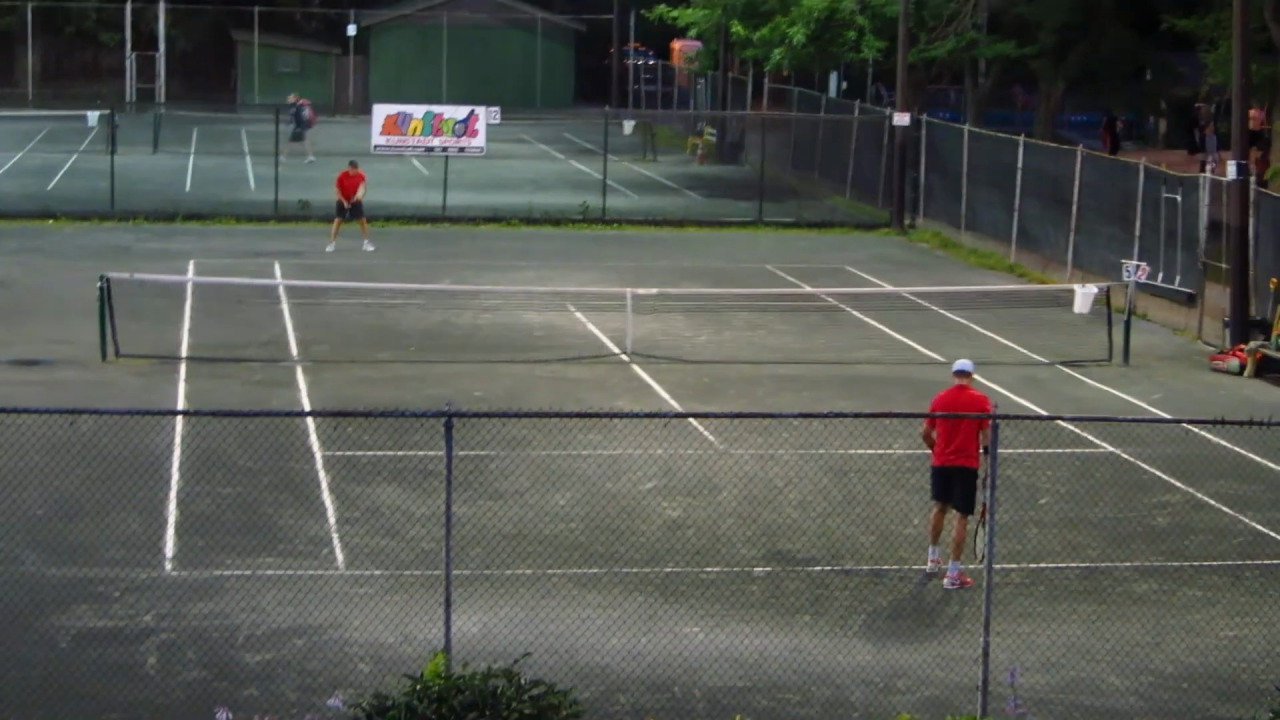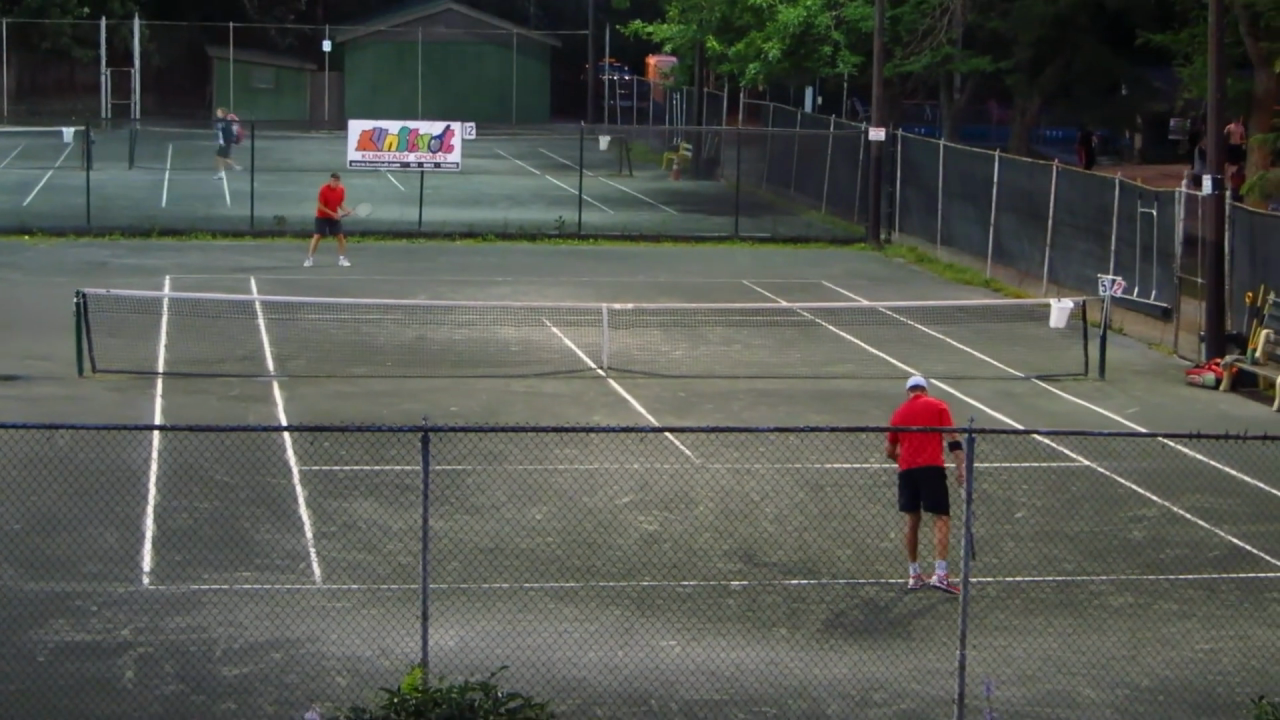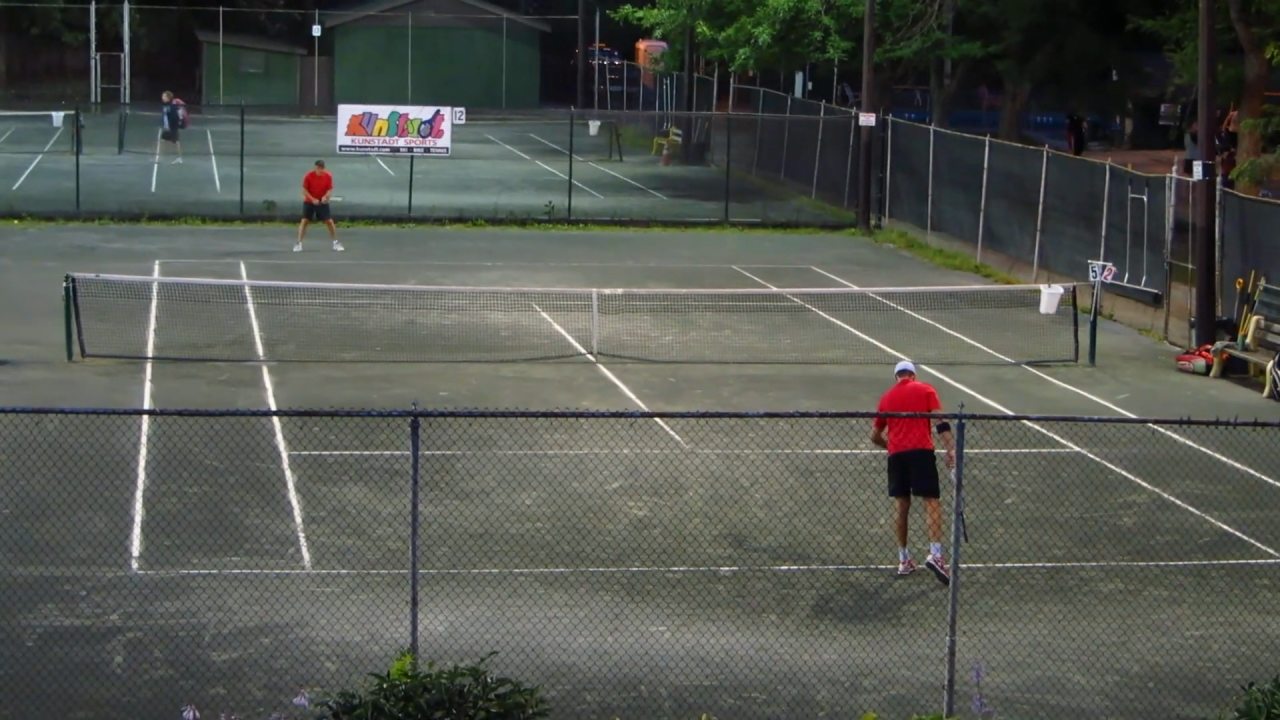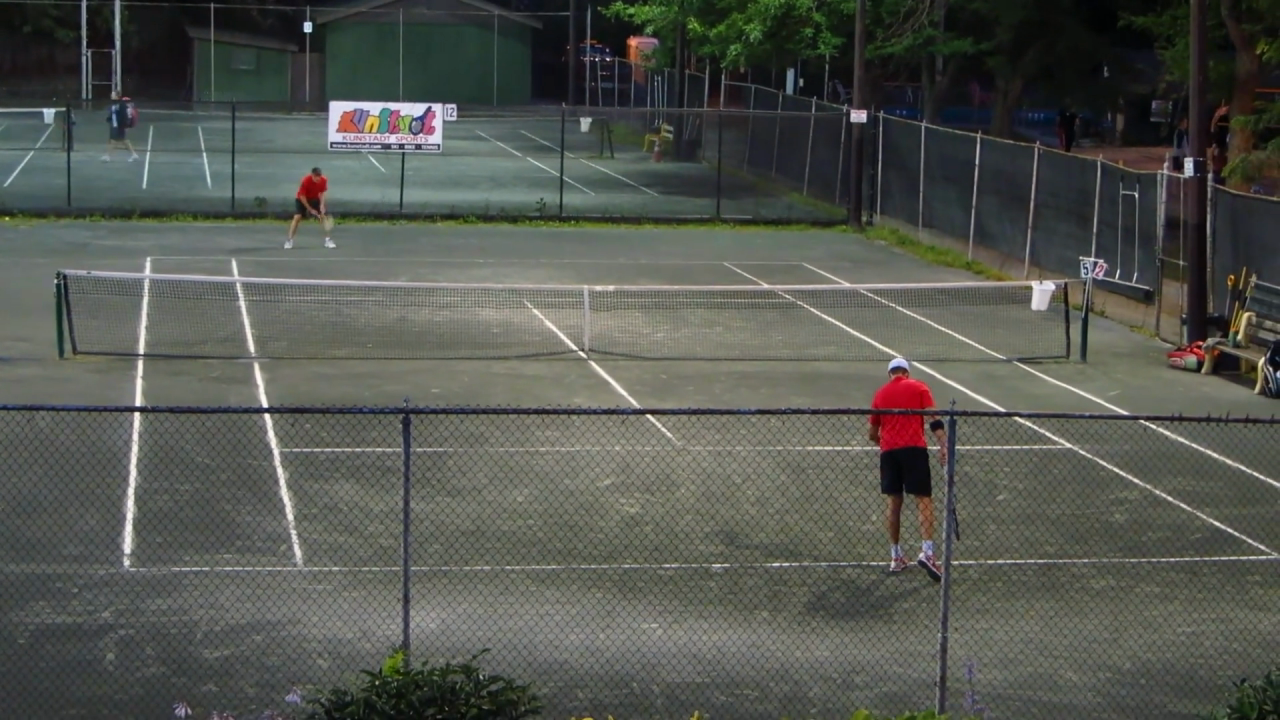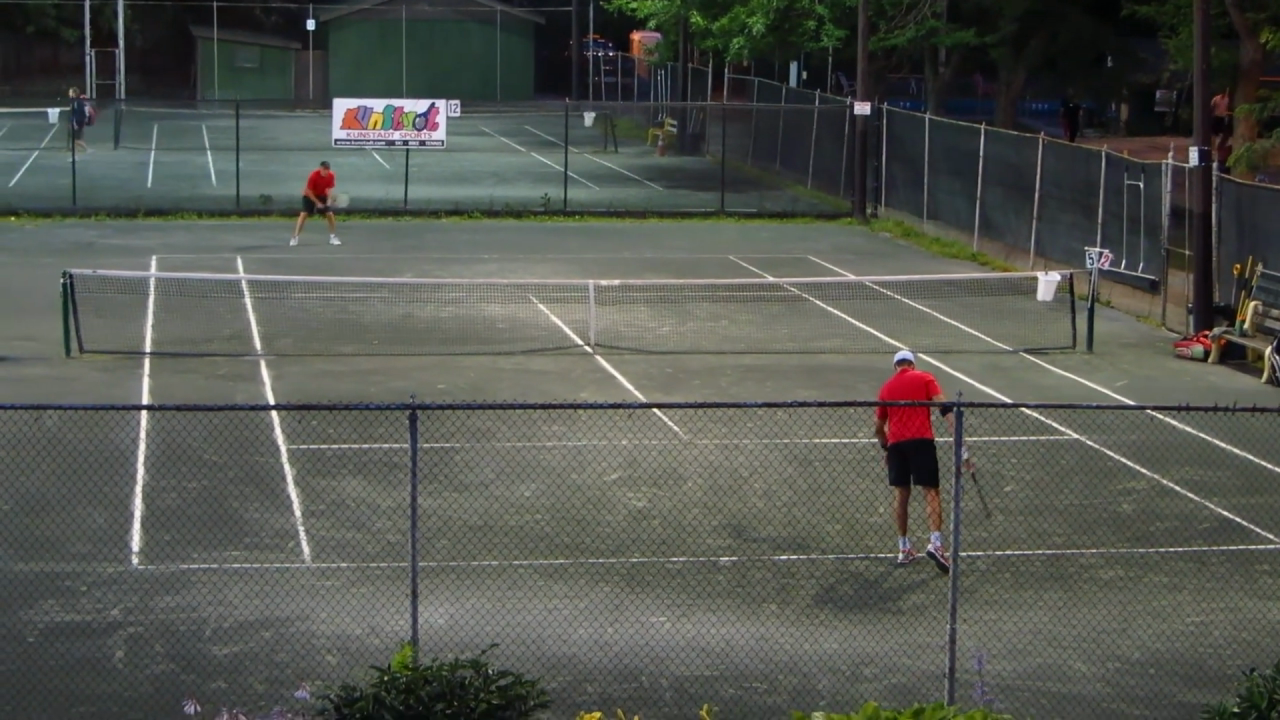
dt=0.7s
person 1, frame 1
left shoulder: (939, 399)
right shoulder: (980, 401)
left elbow: (925, 434)
right elbow: (986, 439)
left hip: (940, 464)
right hip: (966, 466)
left knee: (939, 508)
right knee: (961, 518)
left ankle: (933, 557)
right ankle: (953, 574)
person 1, frame 2
left shoulder: (899, 413)
right shoulder: (938, 406)
left elbow: (889, 451)
right elbow: (952, 439)
right wrist: (961, 468)
left hip: (907, 470)
right hip: (932, 468)
left knee: (912, 521)
right knee: (941, 519)
left ankle: (914, 575)
right ankle: (940, 573)
person 1, frame 3
left shoulder: (887, 397)
right shoulder: (925, 390)
left elbow: (875, 436)
right elbow: (940, 421)
right wrist: (950, 449)
left hip: (896, 455)
right hip: (920, 451)
left knee: (901, 506)
right knee: (932, 502)
left ankle: (904, 560)
right ankle: (935, 554)
person 1, frame 4
left shoulder: (880, 394)
right shoulder: (919, 387)
left elbow: (872, 433)
right elbow: (934, 420)
right wrist: (943, 446)
left hip: (888, 452)
right hip: (913, 449)
left knee: (894, 503)
right knee: (923, 500)
left ankle: (896, 557)
right ankle: (927, 552)
person 1, frame 5
left shoulder: (886, 387)
right shoulder: (924, 378)
left elbow: (879, 428)
right elbow: (942, 404)
left wrist: (887, 448)
right wrist: (955, 429)
left hip: (896, 444)
right hip: (921, 440)
left knee: (901, 495)
right knee: (931, 492)
left ankle: (904, 548)
right ankle: (936, 542)
